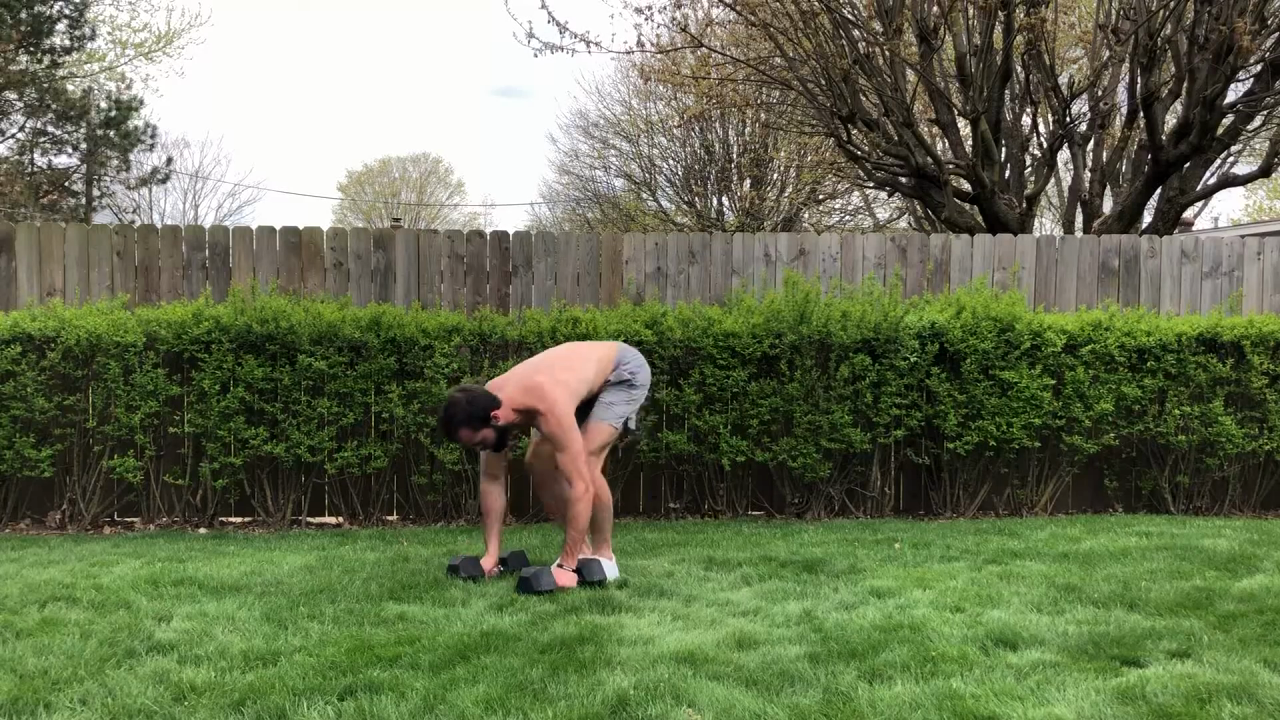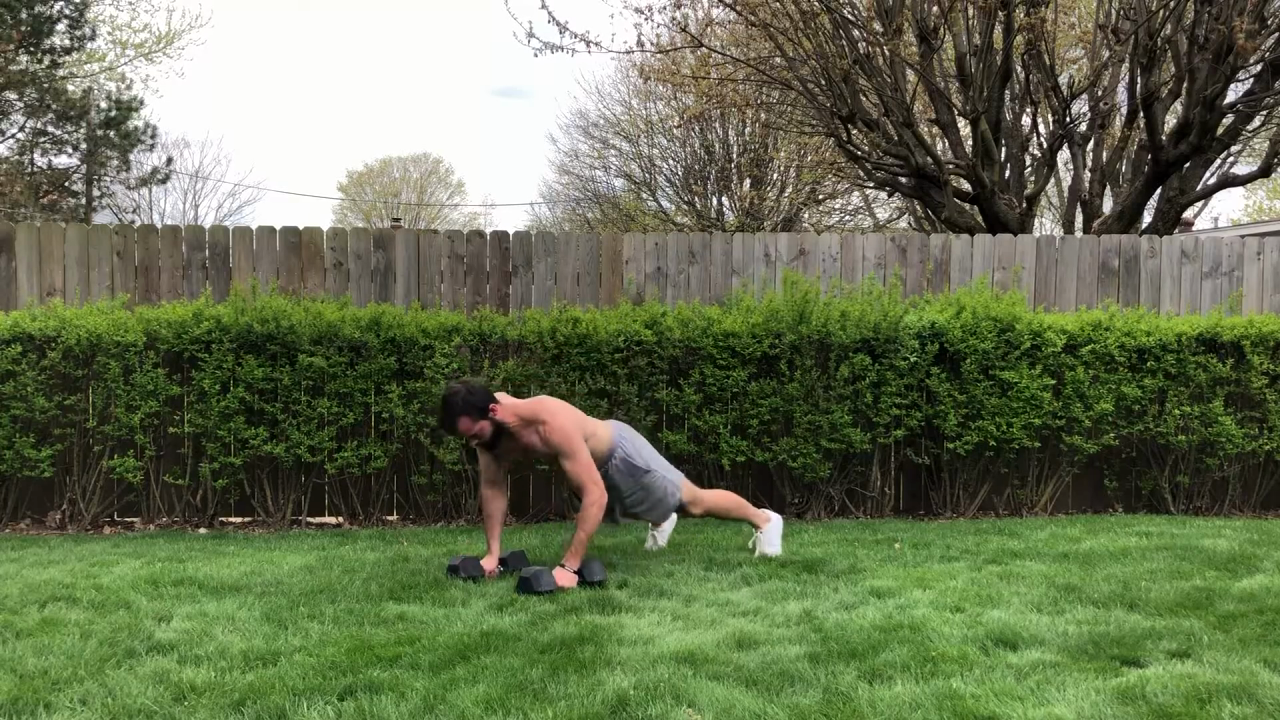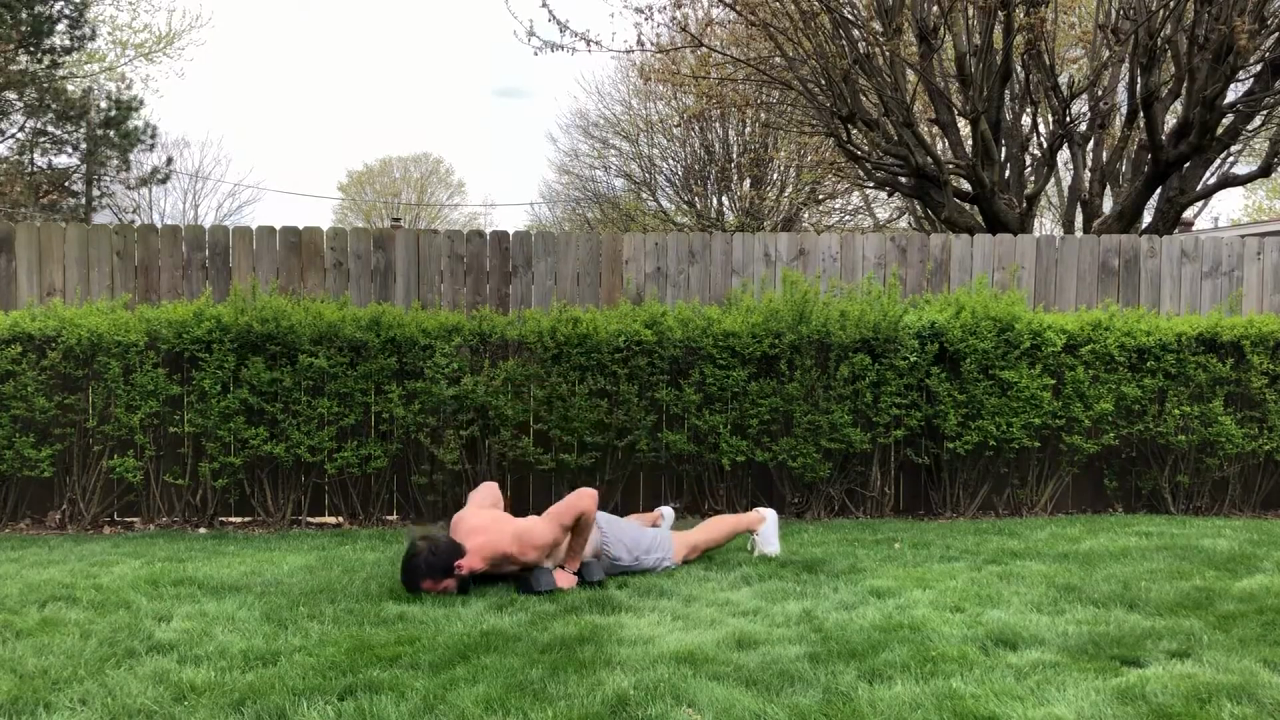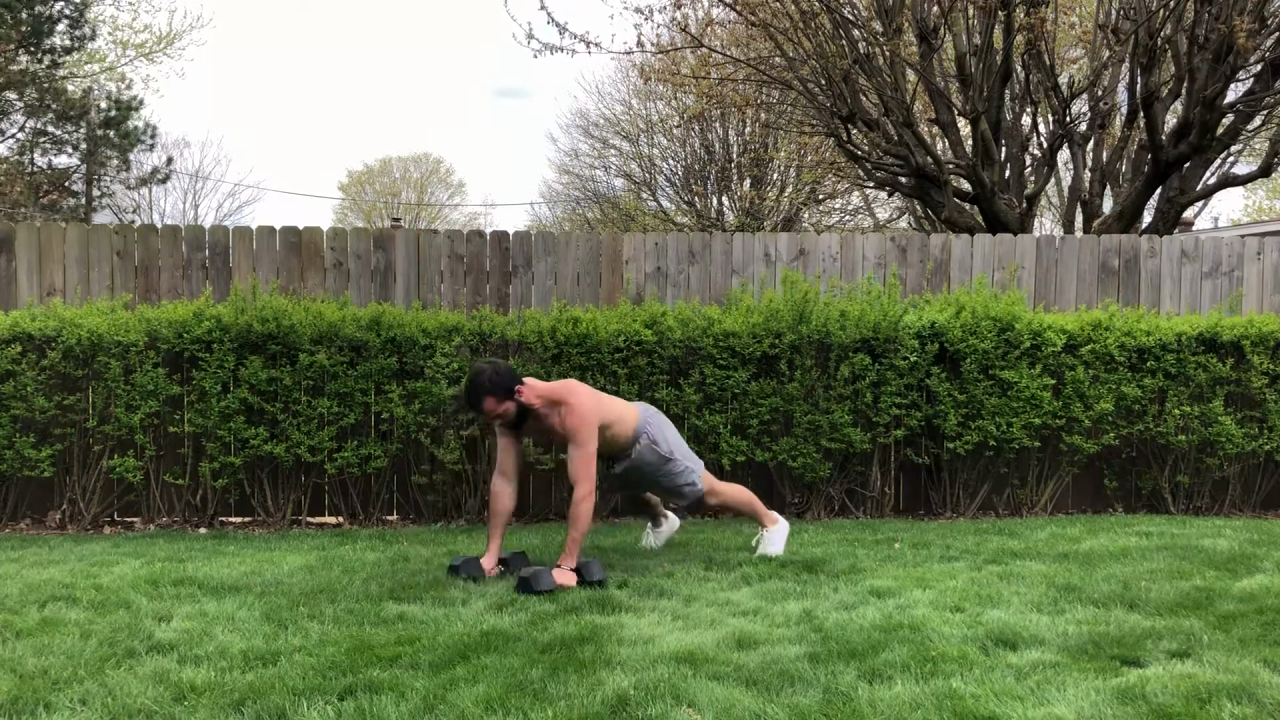
dt=0.7s
person 1, frame 1
left shoulder: (548, 408)
right shoulder: (492, 405)
left elbow: (581, 486)
right elbow: (491, 480)
left wrist: (567, 566)
right wrist: (492, 552)
left hip: (624, 371)
right hip: (588, 373)
left knee: (585, 462)
right knee: (538, 464)
left ankle: (603, 555)
right ankle: (583, 550)
person 1, frame 2
left shoulder: (549, 424)
right shoulder: (489, 423)
left elbow: (595, 495)
right elbow: (492, 487)
left wrist: (570, 564)
right wrist: (493, 550)
left hip: (620, 452)
right hip: (595, 456)
left knee: (694, 502)
right knee: (620, 508)
left ankle: (763, 519)
right ankle: (662, 521)
person 1, frame 3
left shoulder: (518, 548)
right shoulder: (460, 527)
left elbow: (587, 497)
right elbow: (489, 486)
left wrist: (569, 567)
left hip: (603, 548)
right hip: (573, 526)
left knee: (689, 547)
left ankle: (757, 519)
right ankle: (656, 517)
person 1, frame 4
left shoulder: (573, 405)
right shoulder: (510, 409)
left elbow: (585, 491)
right elbow: (503, 479)
left wrist: (566, 565)
right wrist: (492, 553)
left hip: (646, 434)
right hip: (613, 450)
left knee: (710, 492)
right knee: (639, 492)
left ankle: (771, 522)
right ankle: (662, 522)
